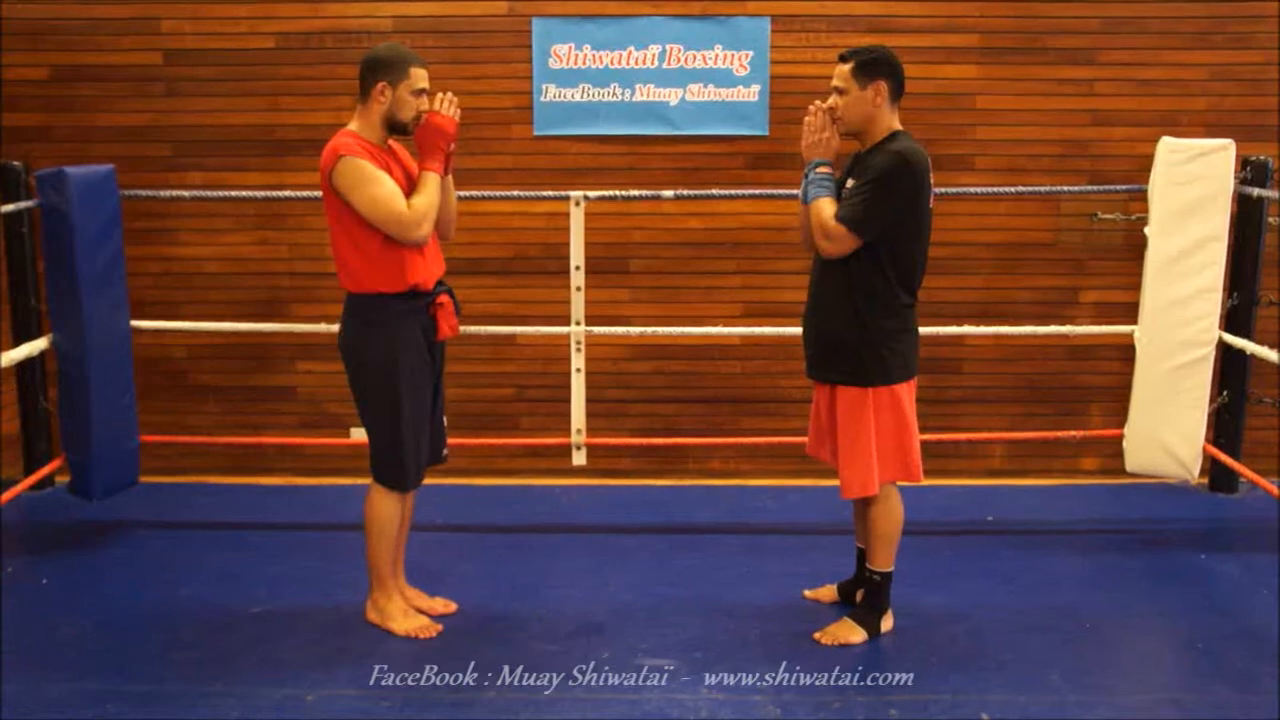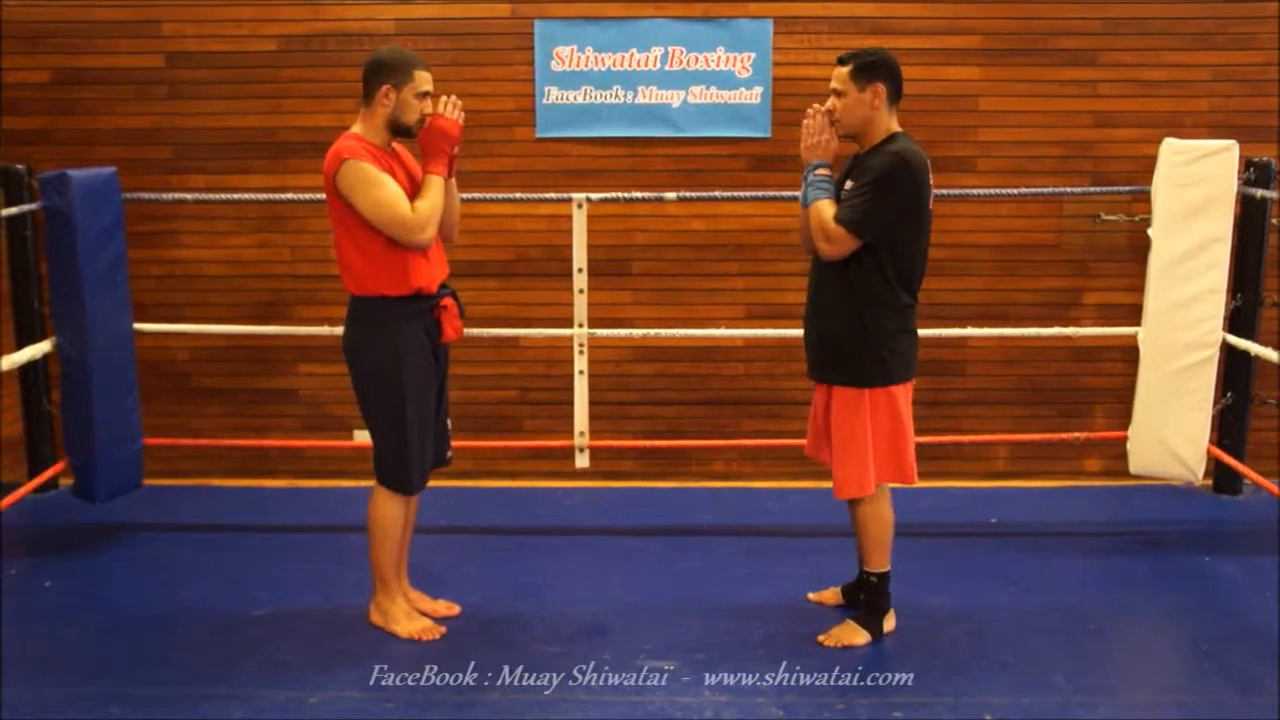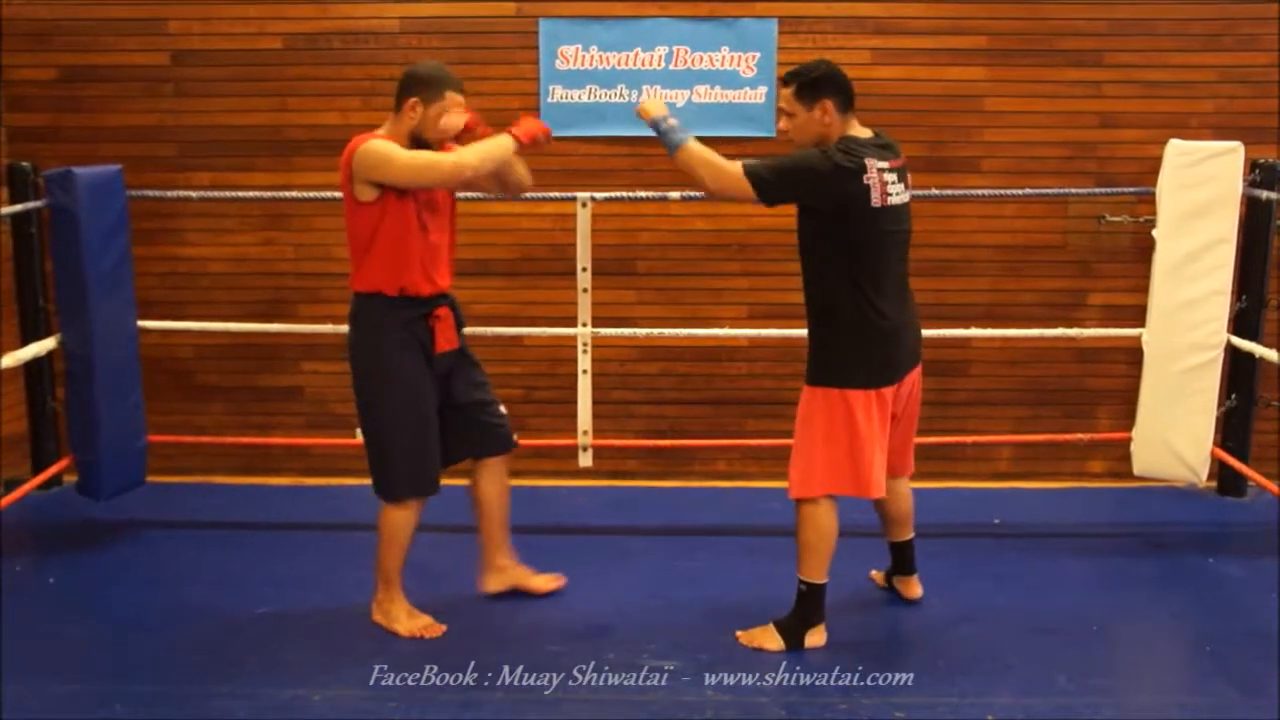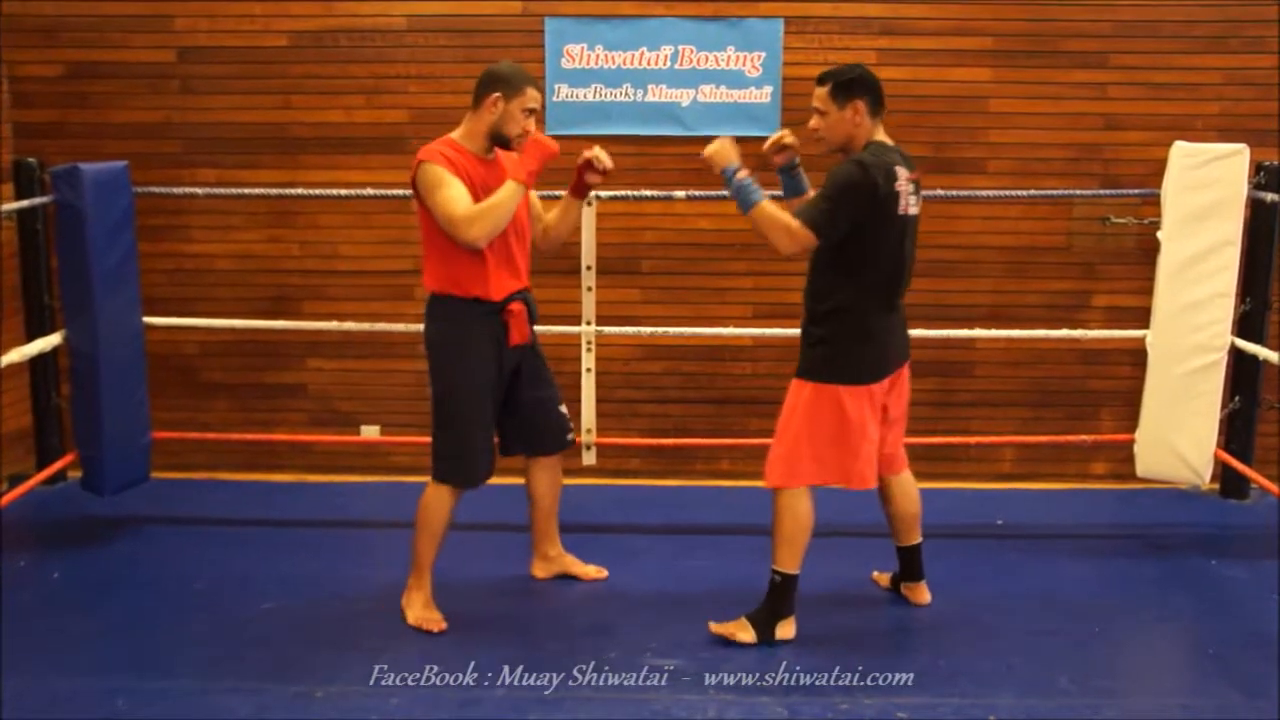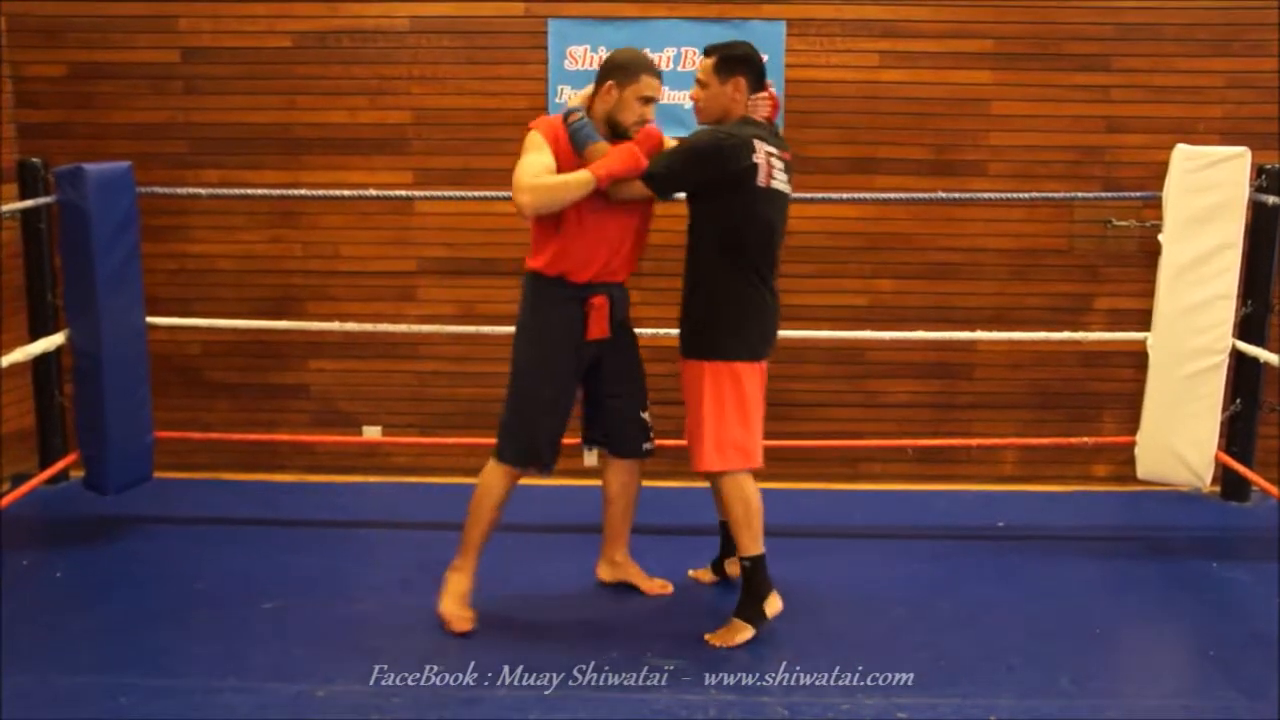
dt=0.7s
person 1, frame 1
left shoulder: (899, 162)
right shoulder: (865, 161)
left elbow: (831, 240)
right elbow: (811, 238)
left wrist: (819, 165)
right wrist: (815, 165)
left hip: (874, 353)
right hip: (846, 347)
left knee: (876, 479)
right knee: (859, 475)
left ankle: (875, 608)
right ankle: (861, 579)
person 1, frame 2
left shoulder: (895, 165)
right shoulder: (865, 162)
left elbow: (832, 242)
right elbow: (812, 243)
left wrist: (815, 168)
right wrist: (819, 170)
left hip: (869, 353)
right hip: (844, 347)
left knee: (861, 481)
right knee: (863, 477)
left ankle: (874, 610)
right ankle: (864, 584)
person 1, frame 3
left shoulder: (828, 169)
right shoulder: (888, 157)
left elbow: (722, 179)
left wrist: (664, 123)
left hip: (850, 357)
right hip: (899, 346)
left knee: (816, 485)
right knee: (889, 468)
left ankle: (806, 620)
right ankle: (904, 573)
person 1, frame 4
left shoulder: (860, 173)
right shoulder: (896, 168)
left elbow: (792, 239)
right elbow: (819, 224)
left wrist: (735, 174)
right wrist: (791, 169)
left hip: (841, 356)
right hip: (884, 347)
left knee: (790, 475)
right knee: (889, 463)
left ankle: (776, 612)
right ankle: (912, 577)
person 1, frame 5
left shoulder: (721, 147)
right shoulder: (767, 145)
left elbow: (623, 185)
left hip: (727, 329)
right hip: (738, 320)
left knee: (727, 457)
right knee: (714, 444)
left ankle: (759, 594)
right ankle: (730, 554)
person 2, frame 1
left shoulder: (394, 150)
right shoulder: (349, 157)
left elbow: (443, 229)
right elbow: (413, 228)
left wrist: (441, 156)
right wrist: (433, 155)
left hip: (418, 316)
right hip: (383, 322)
left knee: (413, 463)
right knee: (394, 468)
left ankle: (397, 583)
right ankle: (381, 599)
person 2, frame 2
left shoulder: (398, 152)
right shoulder: (353, 160)
left elbow: (446, 232)
right elbow: (417, 231)
left wrist: (445, 159)
right wrist: (435, 159)
left hip: (421, 318)
right hip: (386, 325)
left knee: (417, 465)
right knee: (398, 471)
left ankle: (400, 585)
right ankle: (384, 602)
person 2, frame 3
left shoulder: (437, 155)
right shoulder: (368, 154)
left elbow: (518, 183)
right elbow: (457, 169)
left wrist: (481, 134)
right wrist: (518, 134)
left hip: (435, 320)
right hip: (389, 327)
left knee: (491, 443)
right knee: (408, 479)
left ankle: (500, 566)
right ankle: (388, 599)
person 2, frame 4
left shoulder: (509, 161)
right shoulder: (437, 162)
left elbow: (547, 236)
right elbow: (475, 231)
left wrist: (580, 187)
right wrist: (526, 170)
left hip: (514, 318)
right hip: (463, 323)
left knee: (549, 441)
right knee: (455, 468)
left ankle: (547, 554)
right ankle: (418, 587)
person 2, frame 5
left shoulder: (642, 145)
right shoulder: (549, 134)
right elbow: (531, 199)
right wrist: (605, 169)
left hip: (610, 307)
right hip: (554, 305)
left knee: (629, 442)
right knee: (517, 451)
left ankle: (615, 560)
right ankle: (461, 571)
